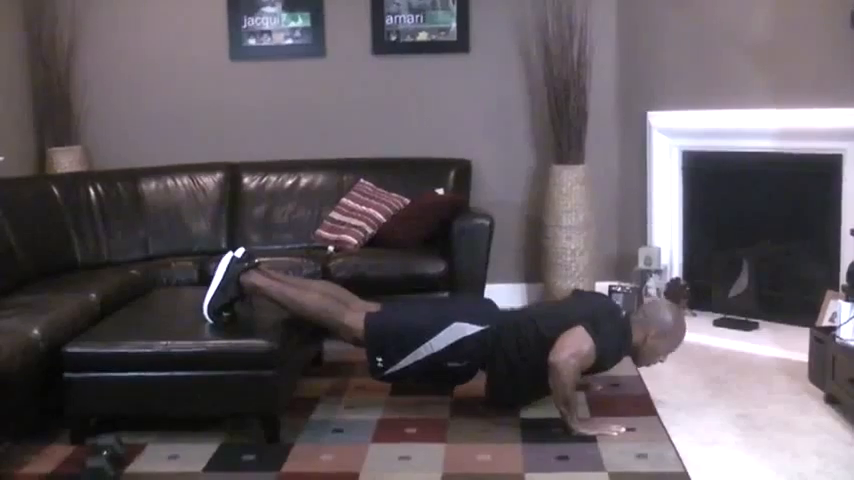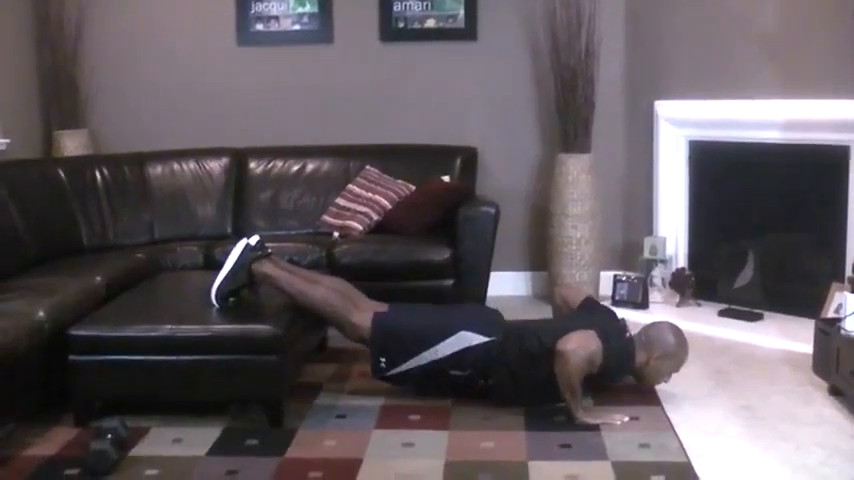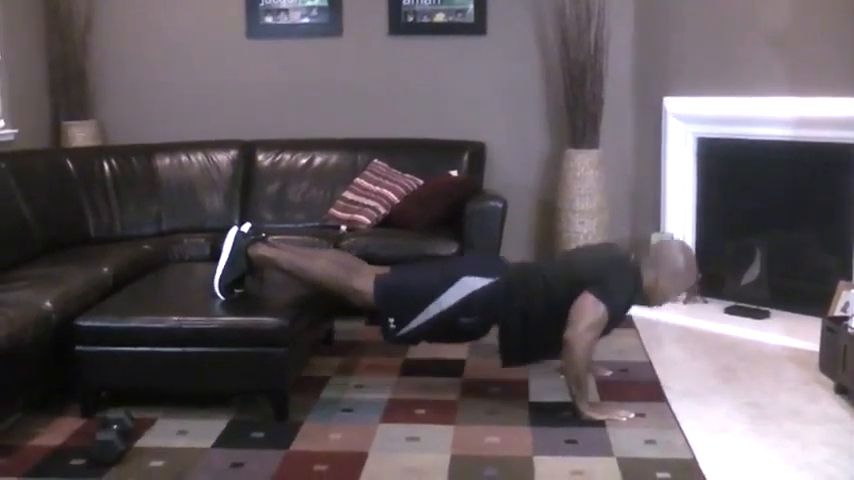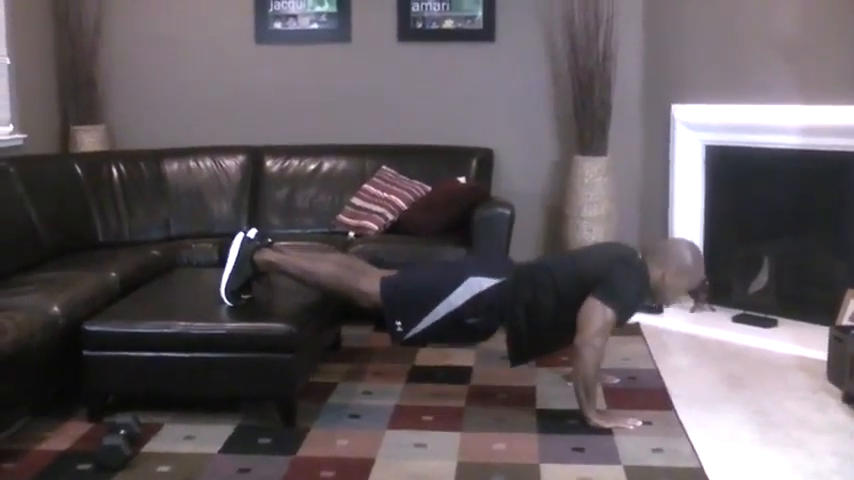
dt=0.4s
person 1, frame 1
left shoulder: (604, 310)
right shoulder: (611, 335)
right elbow: (561, 359)
left wrist: (569, 380)
right wrist: (576, 420)
left hip: (476, 321)
right hip: (469, 339)
left knee: (359, 310)
right knee: (353, 324)
left ankle: (249, 270)
right ankle: (246, 279)
person 1, frame 2
left shoulder: (609, 324)
right shoulder: (617, 353)
left elbow: (567, 292)
right elbow: (569, 352)
right wrist: (580, 410)
left hip: (481, 330)
right hip: (474, 351)
left knee: (366, 312)
right knee: (360, 324)
left ankle: (262, 259)
right ankle: (257, 268)
person 1, frame 3
left shoulder: (618, 262)
right shoulder: (622, 282)
right elbow: (577, 335)
left wrist: (579, 365)
right wrist: (585, 404)
left hip: (487, 280)
right hip: (482, 294)
left knee: (369, 276)
right knee: (364, 289)
left ankle: (258, 245)
right ankle: (254, 251)
person 1, frame 4
left shoulder: (625, 261)
right shoulder: (628, 281)
right elbow: (589, 339)
left wrist: (587, 373)
right wrist: (593, 411)
left hip: (493, 282)
right hip: (486, 295)
left knee: (372, 278)
right knee: (369, 290)
left ankle: (263, 248)
right ankle: (259, 257)
